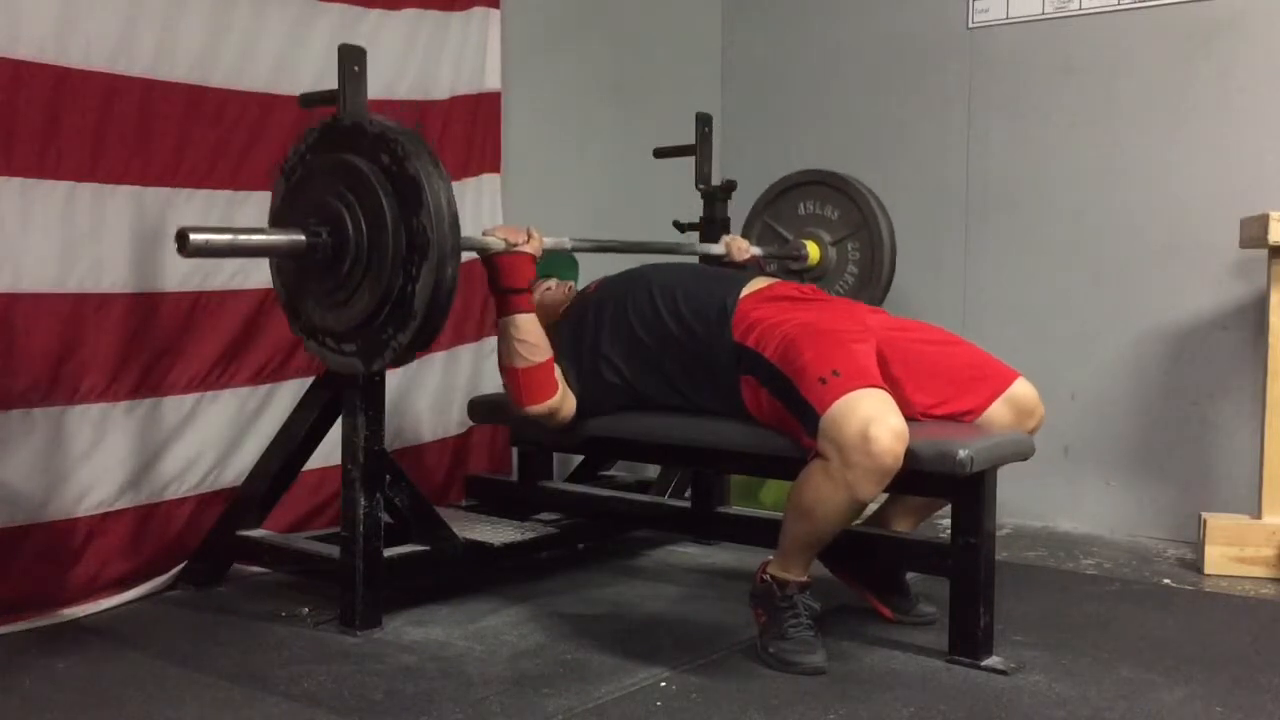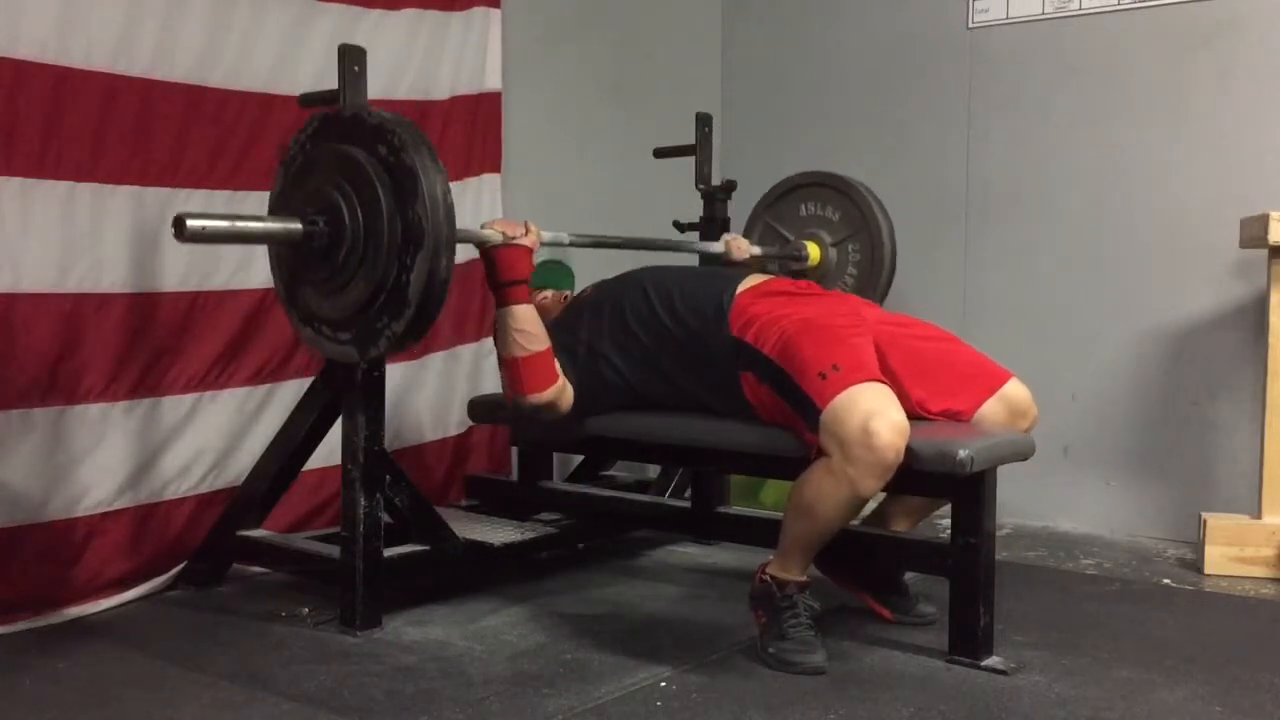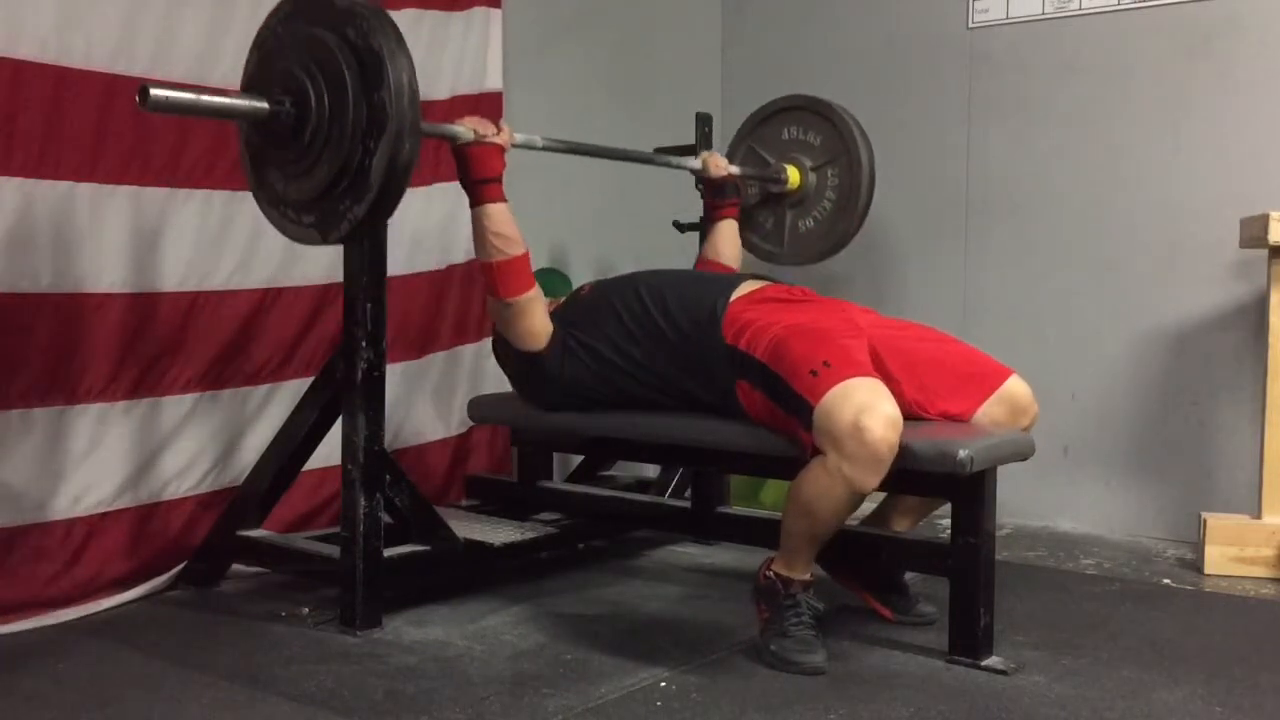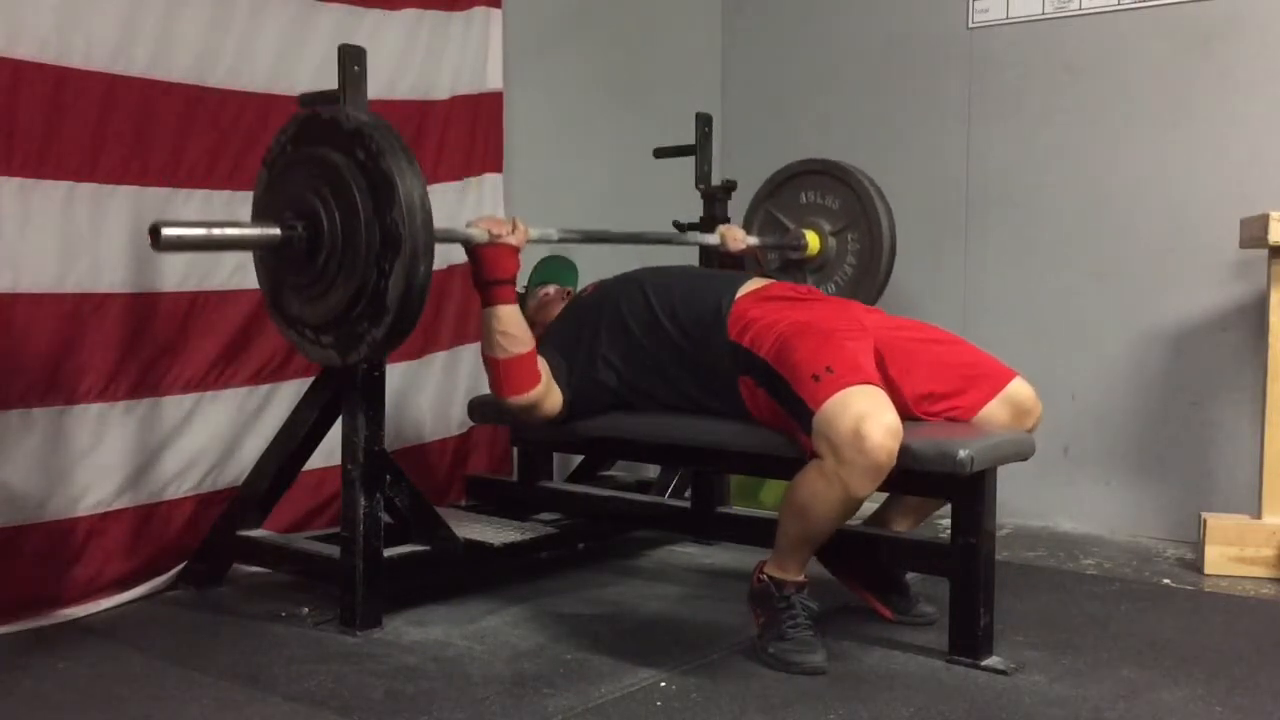
dt=0.5s
person 1, frame 1
left shoulder: (623, 313)
right shoulder: (560, 349)
right elbow: (539, 402)
left wrist: (744, 266)
right wrist: (511, 280)
left knee: (1017, 411)
right knee: (873, 442)
left ankle: (870, 553)
right ankle: (782, 585)
person 1, frame 2
left shoulder: (603, 322)
right shoulder: (559, 348)
right elbow: (537, 391)
left wrist: (744, 266)
right wrist: (510, 274)
left knee: (1011, 411)
right knee: (875, 437)
left ankle: (868, 551)
right ankle: (782, 585)
person 1, frame 3
left shoulder: (604, 321)
right shoulder: (552, 365)
left elbow: (716, 276)
right elbow: (508, 289)
left wrist: (722, 197)
right wrist: (483, 179)
left knee: (1011, 408)
right knee: (869, 432)
left ankle: (869, 553)
right ankle: (785, 584)
person 1, frame 4
left shoulder: (610, 319)
right shoulder: (554, 354)
right elbow: (521, 392)
left wrist: (742, 261)
right wrist: (497, 280)
left knee: (1015, 408)
right knee: (868, 438)
left ankle: (873, 550)
right ankle: (780, 585)
